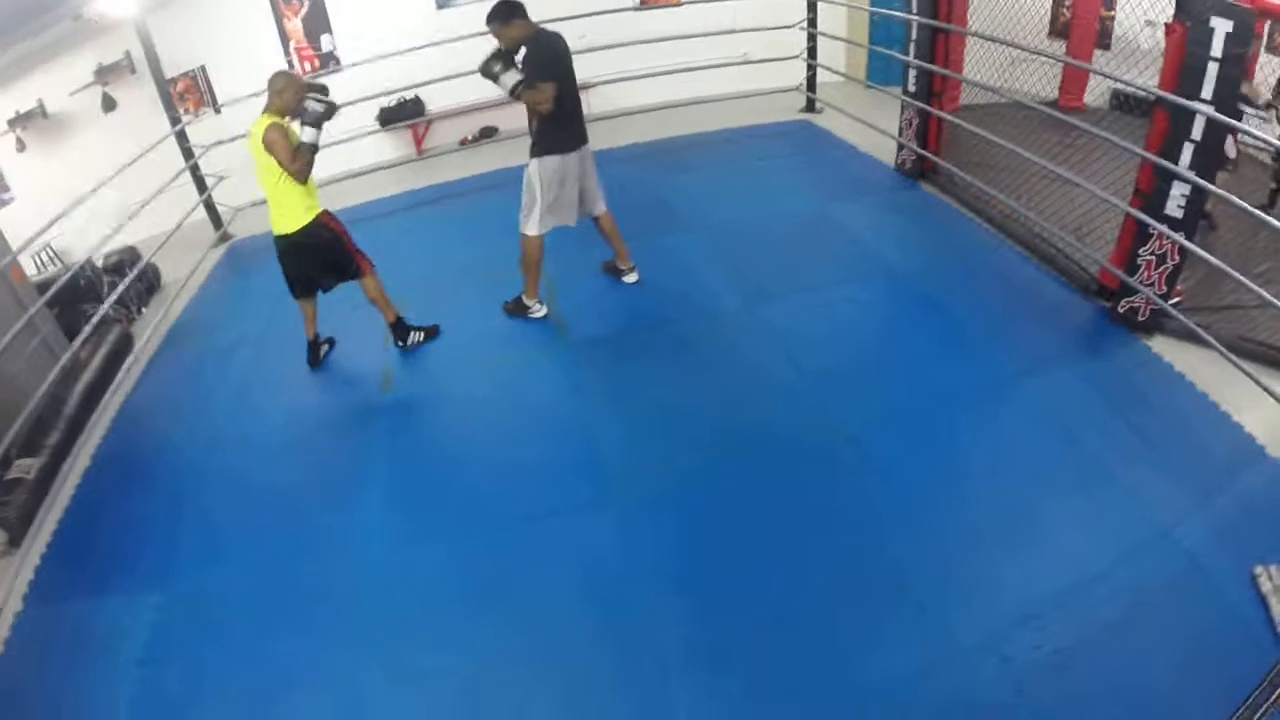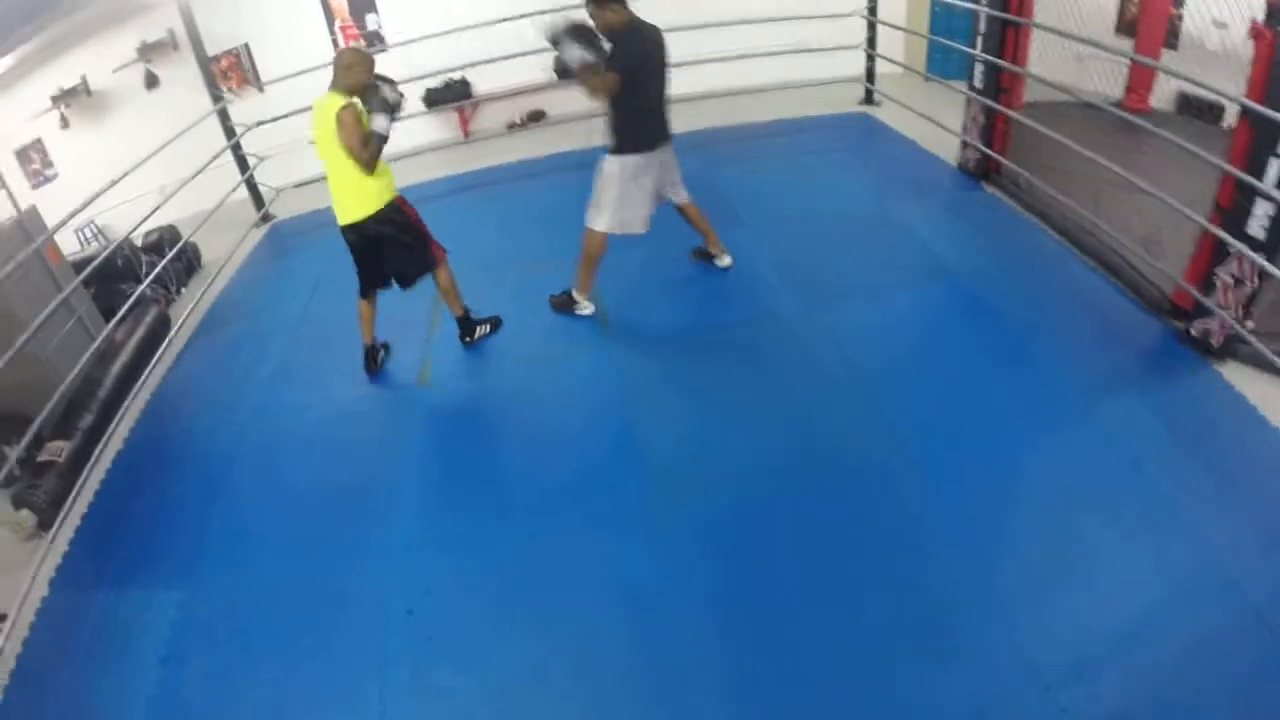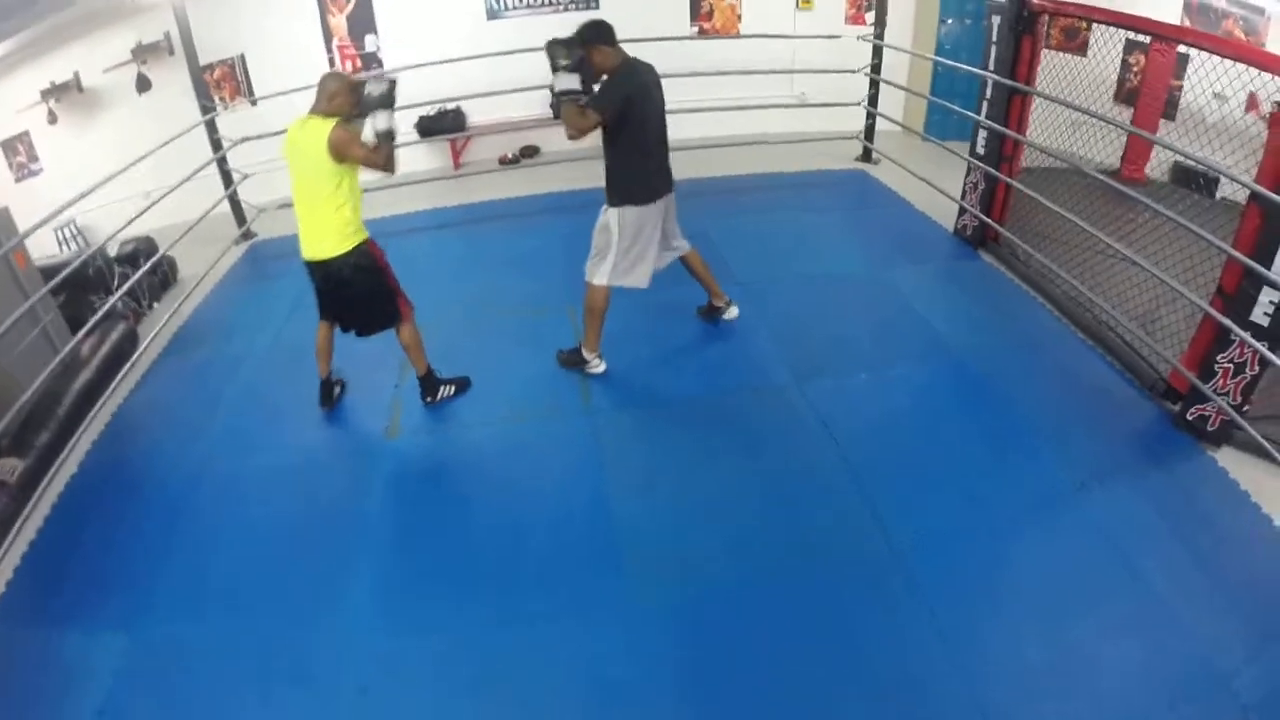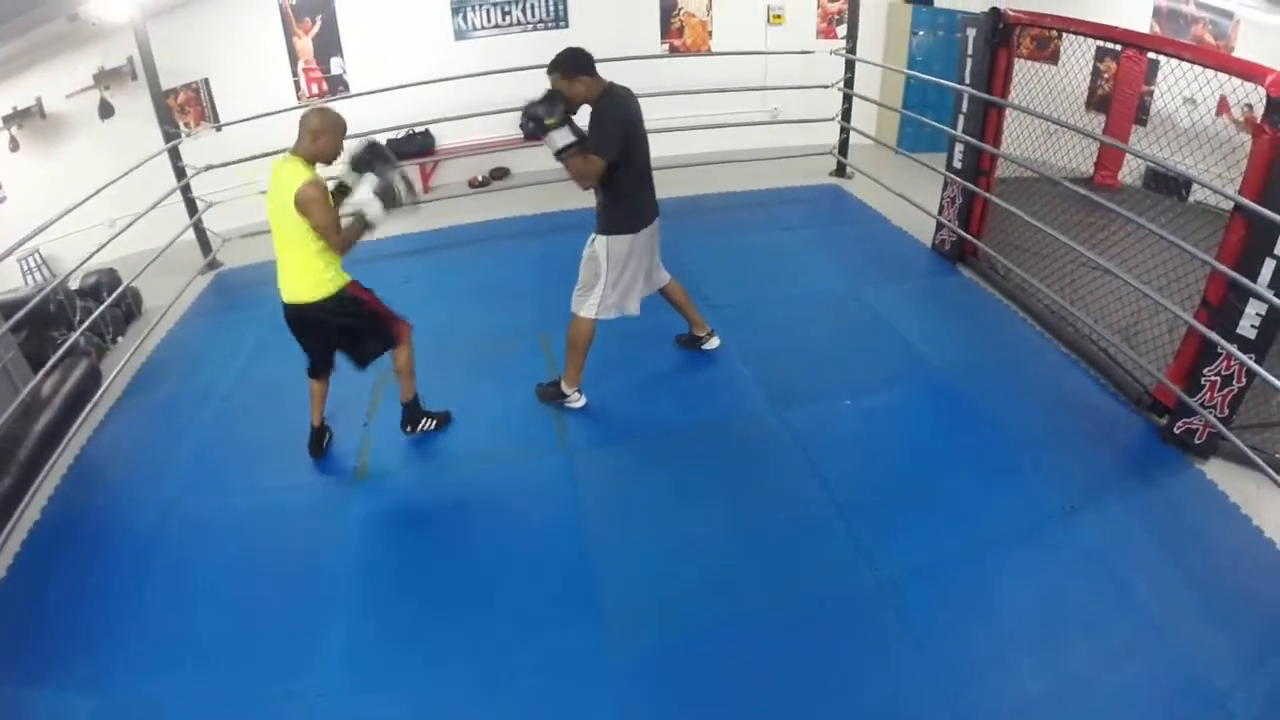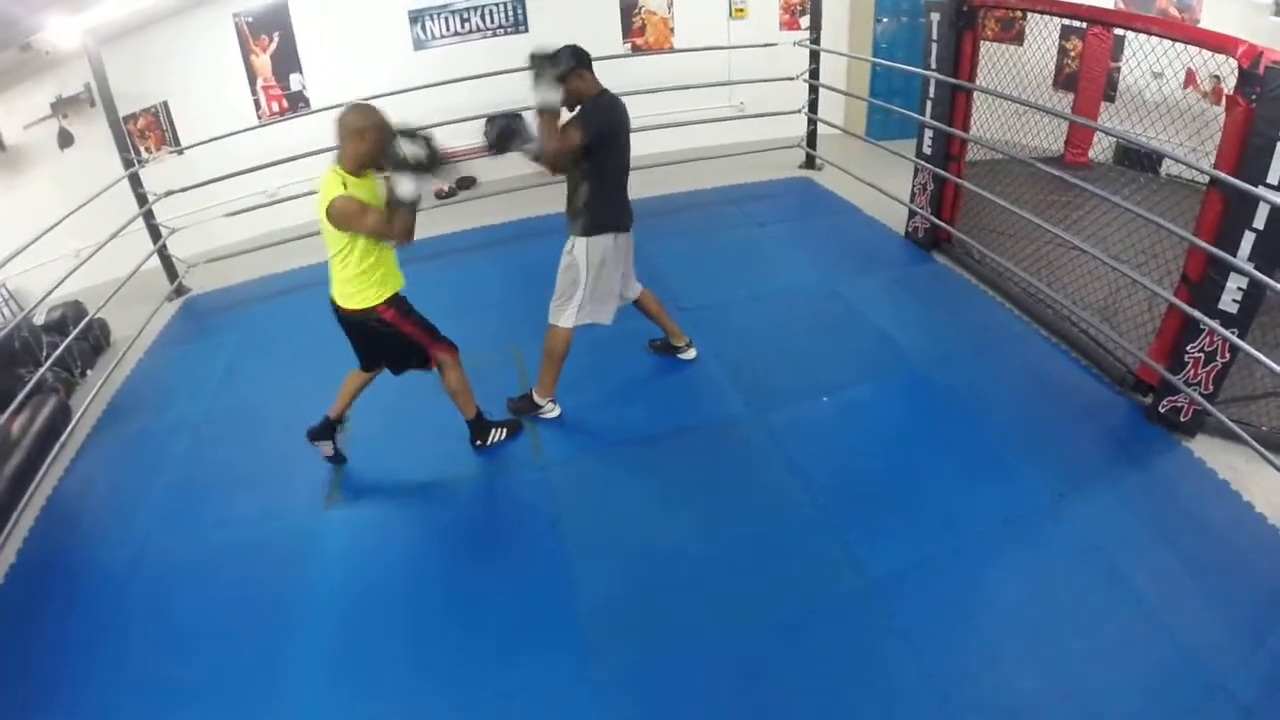
dt=0.7s
person 1, frame 1
left shoulder: (538, 51)
right shoulder: (552, 39)
left elbow: (543, 103)
left wrist: (508, 79)
right wrist: (514, 73)
left hip: (551, 150)
right hip: (576, 142)
left knee: (531, 226)
right knee: (596, 207)
left ankle: (531, 300)
right ankle: (625, 266)
person 1, frame 2
left shoulder: (626, 42)
right shoulder: (648, 32)
left elbow: (598, 89)
left wrist: (573, 57)
right wrist: (595, 67)
left hip: (631, 147)
right hip: (657, 140)
left knee: (599, 222)
right knee: (677, 197)
left ankle: (580, 296)
right ankle: (717, 251)
person 1, frame 3
left shoulder: (620, 83)
right shoulder: (643, 70)
left elbow: (576, 128)
left wrist: (566, 81)
right wrist: (584, 92)
left hip: (630, 197)
right hip: (660, 186)
left knee: (599, 273)
right knee: (678, 246)
left ankle: (590, 354)
right ankle: (721, 302)
person 1, frame 4
left shoulder: (608, 113)
right shoulder: (619, 96)
left elbow: (586, 176)
left wrist: (555, 130)
right wrist: (559, 128)
left hip: (619, 225)
right hip: (643, 213)
left knee: (586, 303)
right knee: (658, 276)
left ankle: (569, 388)
right ankle: (703, 333)
person 1, frame 5
left shoulder: (603, 109)
right shoulder: (595, 107)
left elbow: (554, 146)
right elbow: (559, 155)
left wrist: (545, 91)
left hip: (596, 230)
right hip: (612, 222)
left knee: (563, 313)
right knee: (628, 288)
left ankle: (543, 398)
right ankle: (680, 342)
person 2, frame 1
left shoulder: (259, 129)
right shoulder: (274, 130)
left elbow: (294, 162)
right elbow: (300, 174)
left wrist: (308, 126)
right wrist: (310, 129)
left hip: (284, 232)
right hip: (309, 223)
left knee: (305, 288)
right knee: (364, 269)
left ankle: (314, 347)
right ankle: (401, 332)
person 2, frame 2
left shoulder: (322, 109)
right shoulder: (346, 109)
right elbow: (367, 160)
left wrist: (372, 112)
right wrist: (381, 118)
left hip: (350, 219)
right hip: (381, 208)
left knee: (367, 286)
right knee: (435, 260)
left ankle: (371, 354)
right ankle: (468, 327)
person 2, frame 3
left shoulder: (294, 132)
right shoulder: (337, 133)
right elbow: (386, 163)
left wrist: (356, 119)
right wrist: (383, 116)
left hip: (313, 252)
right hip: (348, 249)
left knee: (327, 316)
right knee: (401, 314)
left ankle: (326, 387)
right ankle: (429, 386)
person 2, frame 4
left shoulder: (280, 169)
right shoulder: (308, 185)
right elbow: (338, 244)
left wrist: (361, 185)
right wrist: (373, 209)
left hip: (293, 299)
right hip: (327, 294)
left knee: (319, 364)
right knee: (401, 335)
left ankle: (318, 434)
right ankle: (413, 416)
person 2, frame 5
left shoulder: (358, 171)
right shoulder: (340, 201)
right elbow: (400, 234)
right wrist: (407, 183)
left hip: (357, 301)
right hip: (369, 306)
left knee: (370, 365)
right knee: (446, 355)
left ankle: (326, 427)
right ankle: (480, 430)
